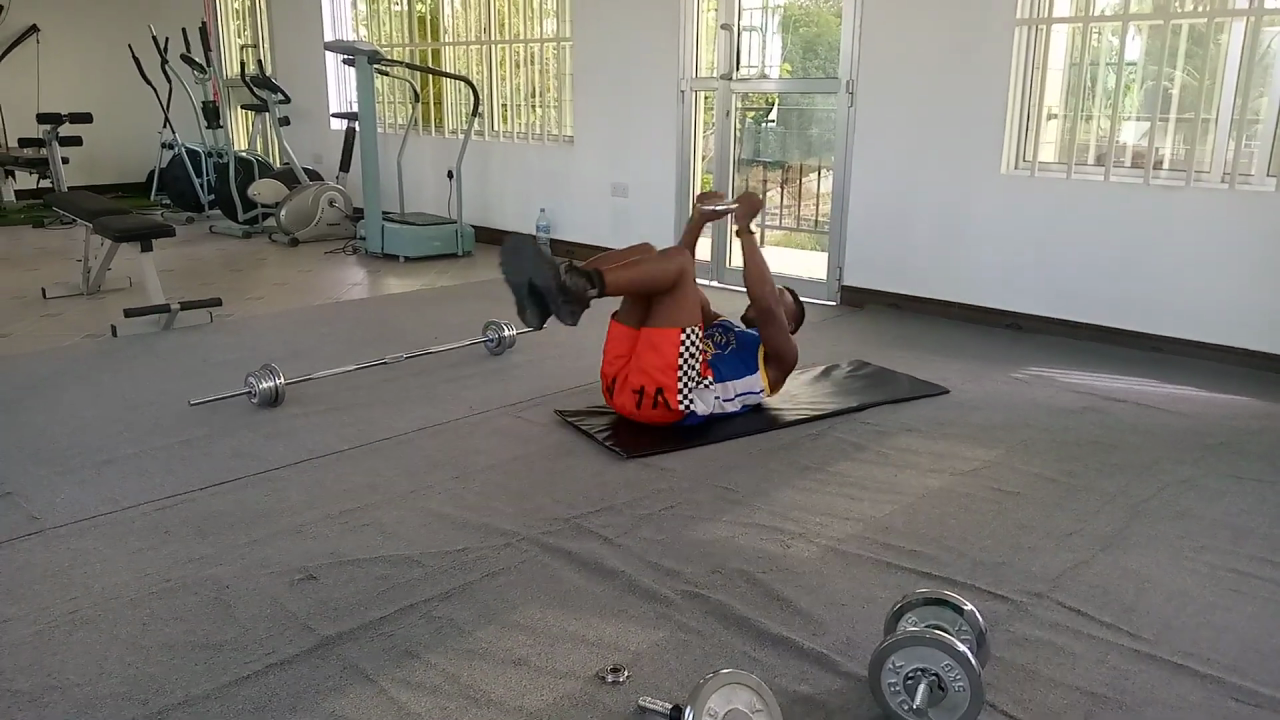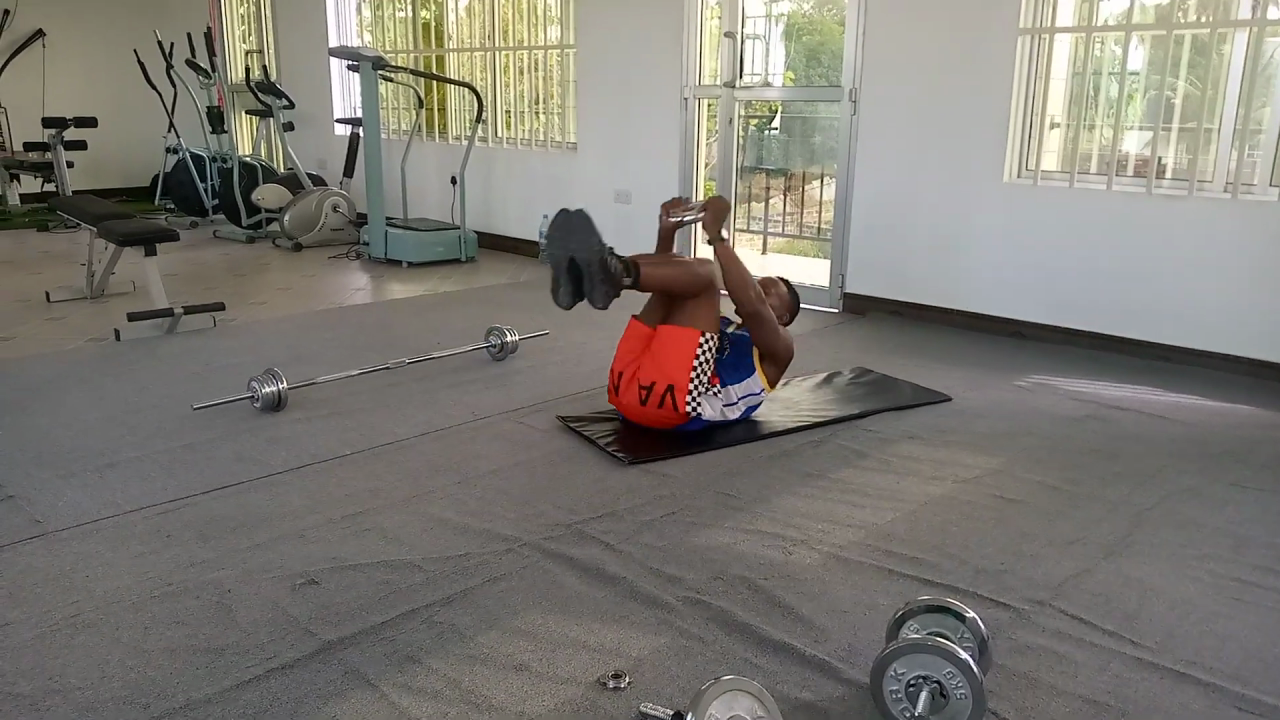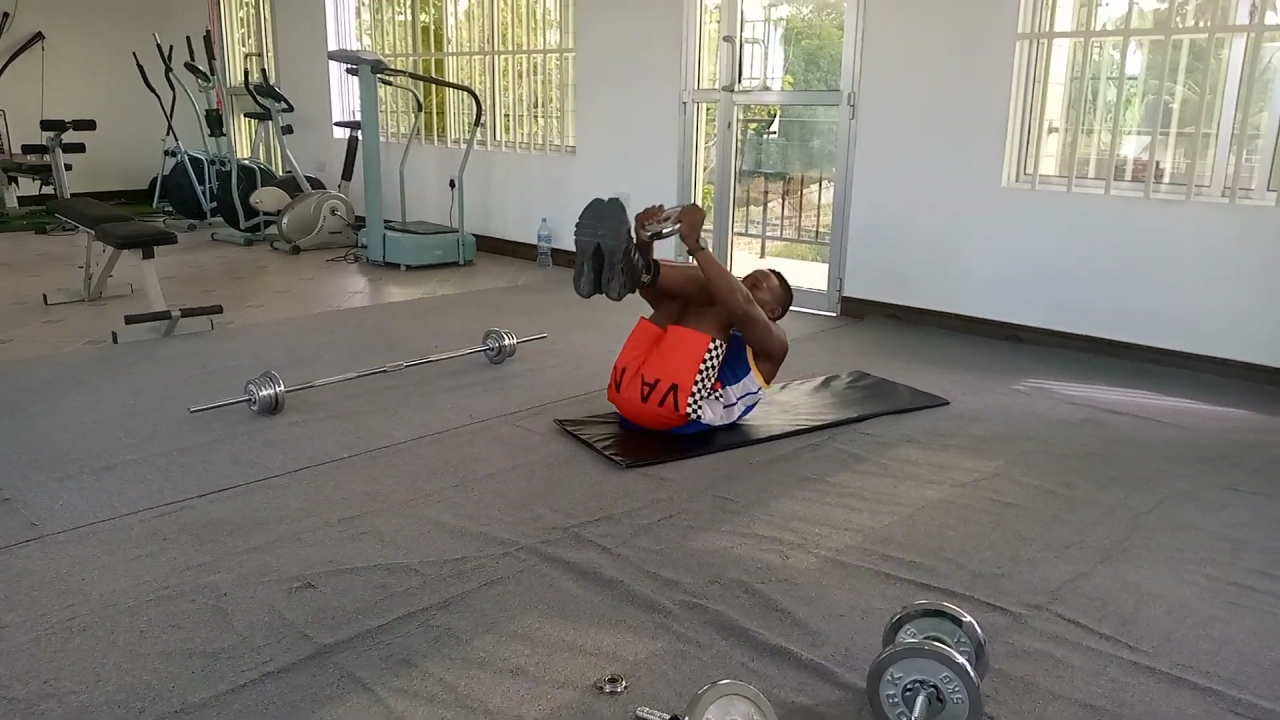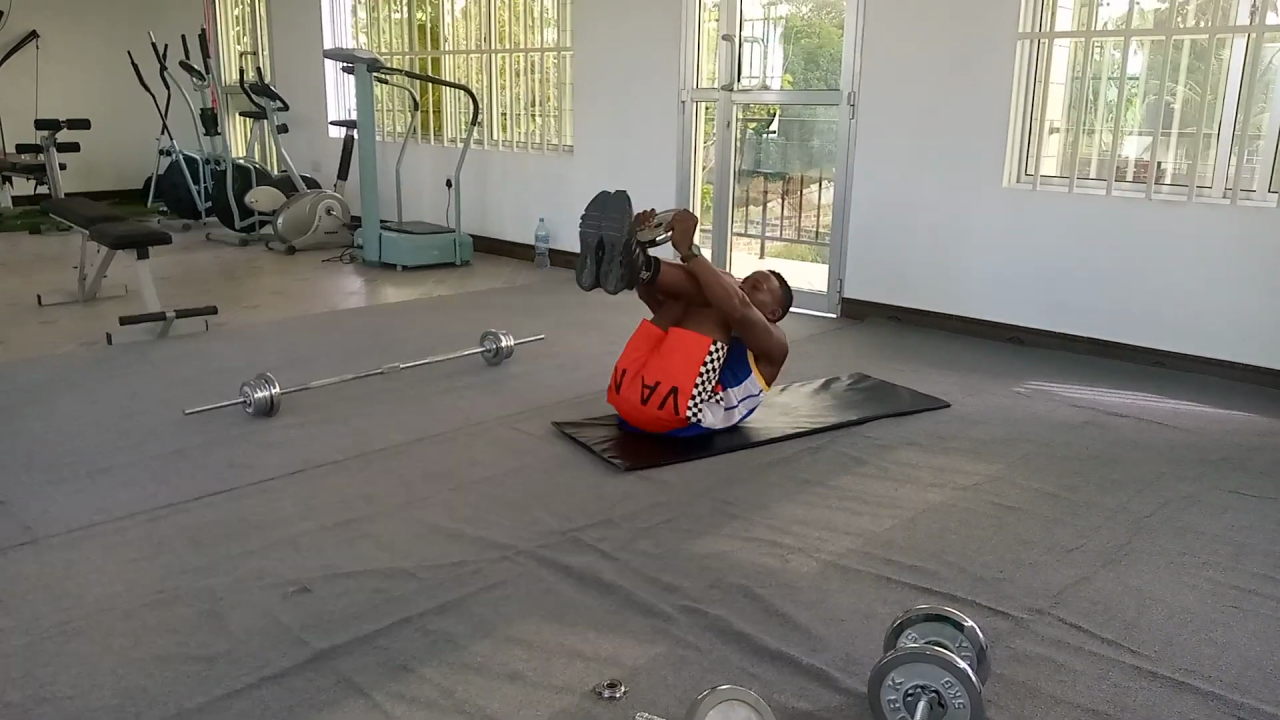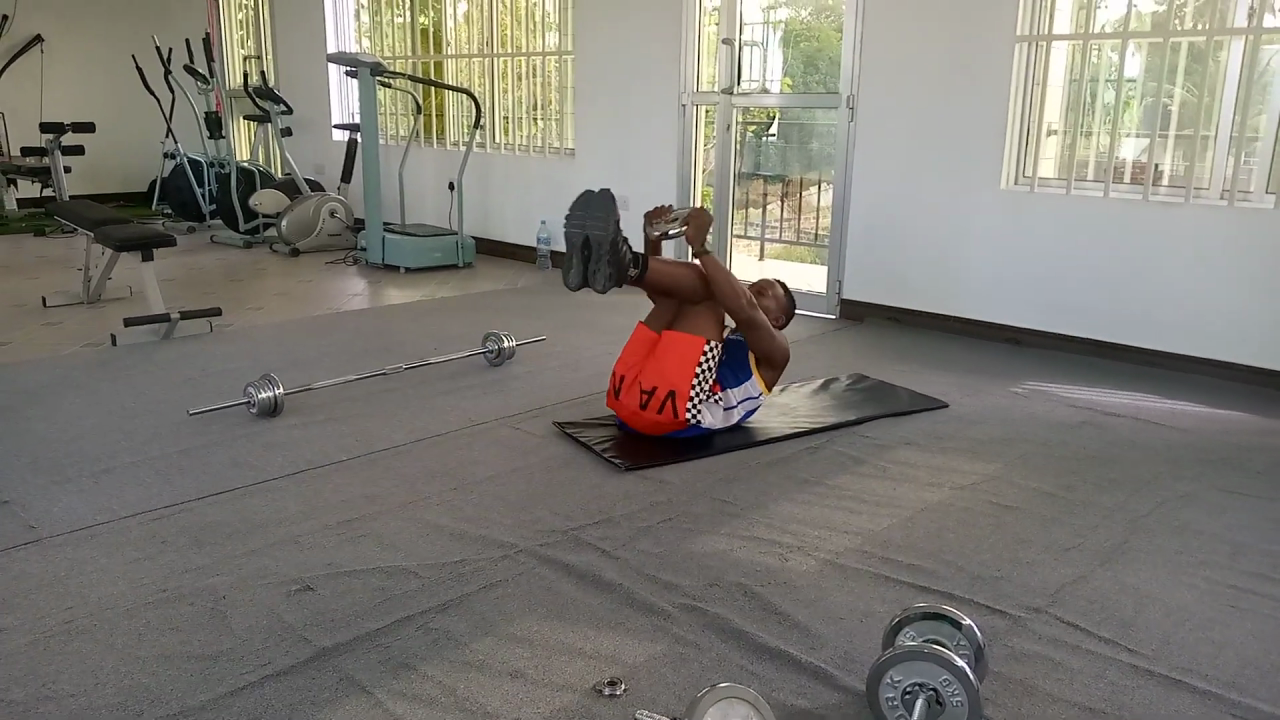
dt=0.1s
person 1, frame 1
left shoulder: (779, 354)
right shoulder: (718, 327)
left elbow: (768, 305)
left wrist: (745, 231)
right wrist: (698, 222)
left hip: (671, 398)
right hip: (623, 384)
left knee: (675, 261)
right knee: (648, 258)
left ankle: (578, 288)
right ankle: (564, 282)
person 1, frame 2
left shoulder: (776, 347)
right shoulder: (718, 328)
left elbow: (750, 303)
right elbow: (669, 278)
left wrist: (717, 237)
right wrist: (667, 233)
left hip: (675, 401)
right hip: (630, 386)
left knee: (706, 271)
right knee: (670, 274)
left ankle: (610, 274)
right ankle: (582, 278)
person 1, frame 3
left shoulder: (771, 344)
right shoulder: (717, 332)
left elbow: (740, 304)
right elbow: (652, 292)
left wrist: (696, 243)
right wrist: (645, 242)
left hip: (674, 406)
right hip: (630, 389)
left knee: (722, 289)
left ankle: (627, 268)
right ankle: (606, 269)
person 1, frame 4
left shoulder: (771, 347)
right shoulder: (714, 330)
left elbow: (738, 309)
right elbow: (649, 293)
left wrist: (688, 249)
right wrist: (643, 244)
left hip: (674, 408)
right hip: (630, 392)
left knee: (722, 294)
left ankle: (630, 264)
right ankle: (614, 261)
person 1, frame 5
left shoulder: (771, 354)
right shoulder: (719, 337)
left elbow: (743, 310)
left wrist: (700, 245)
right wrist: (653, 242)
left hip: (676, 407)
right hip: (628, 394)
left knee: (707, 282)
left ankle: (621, 263)
right ankle: (604, 263)
